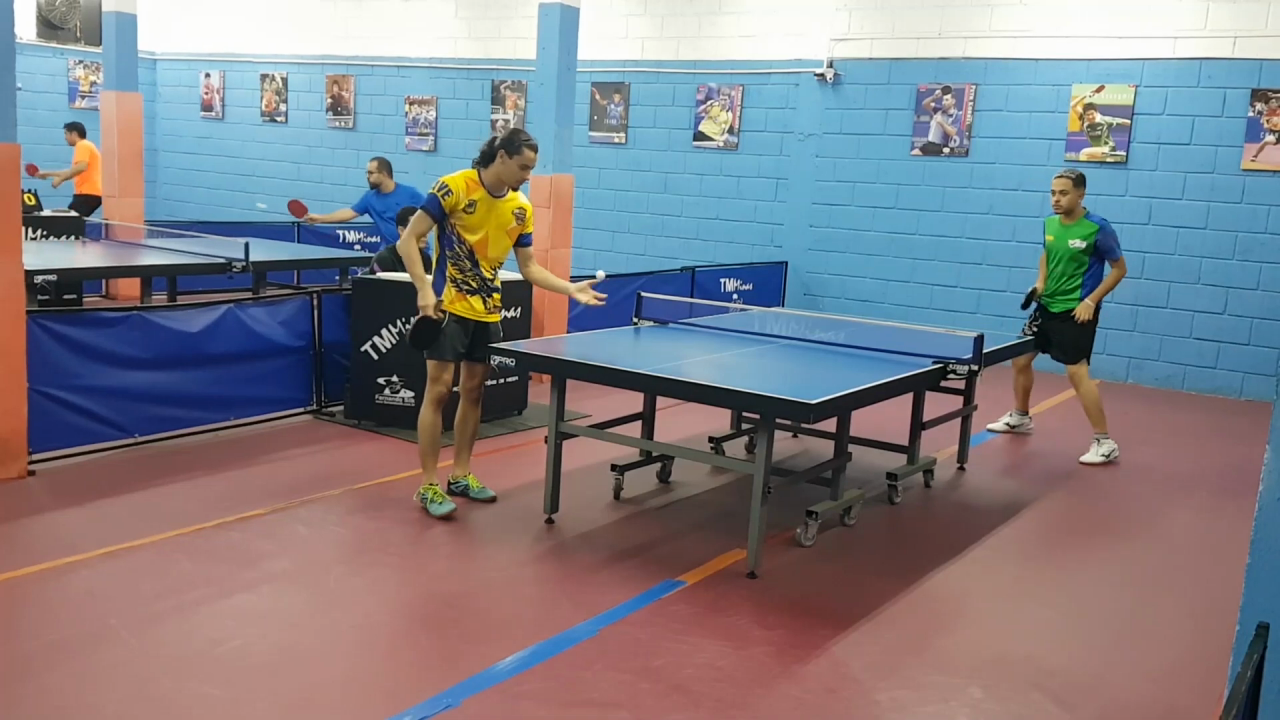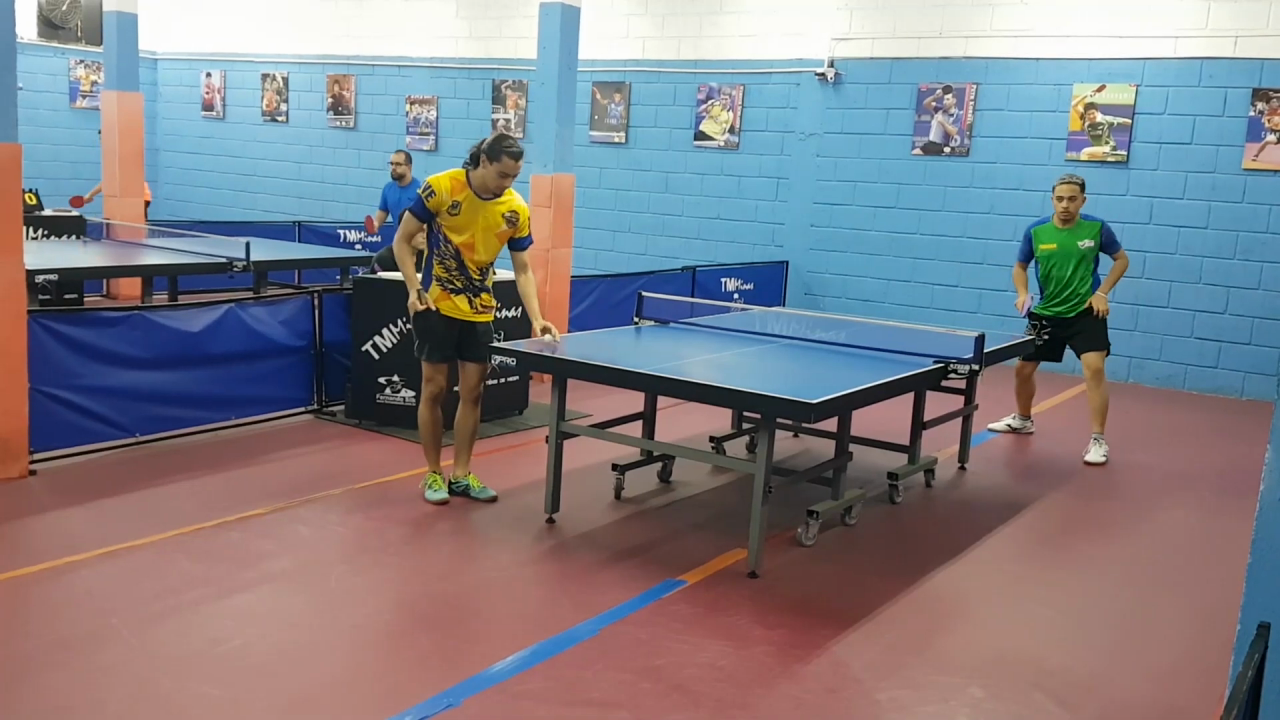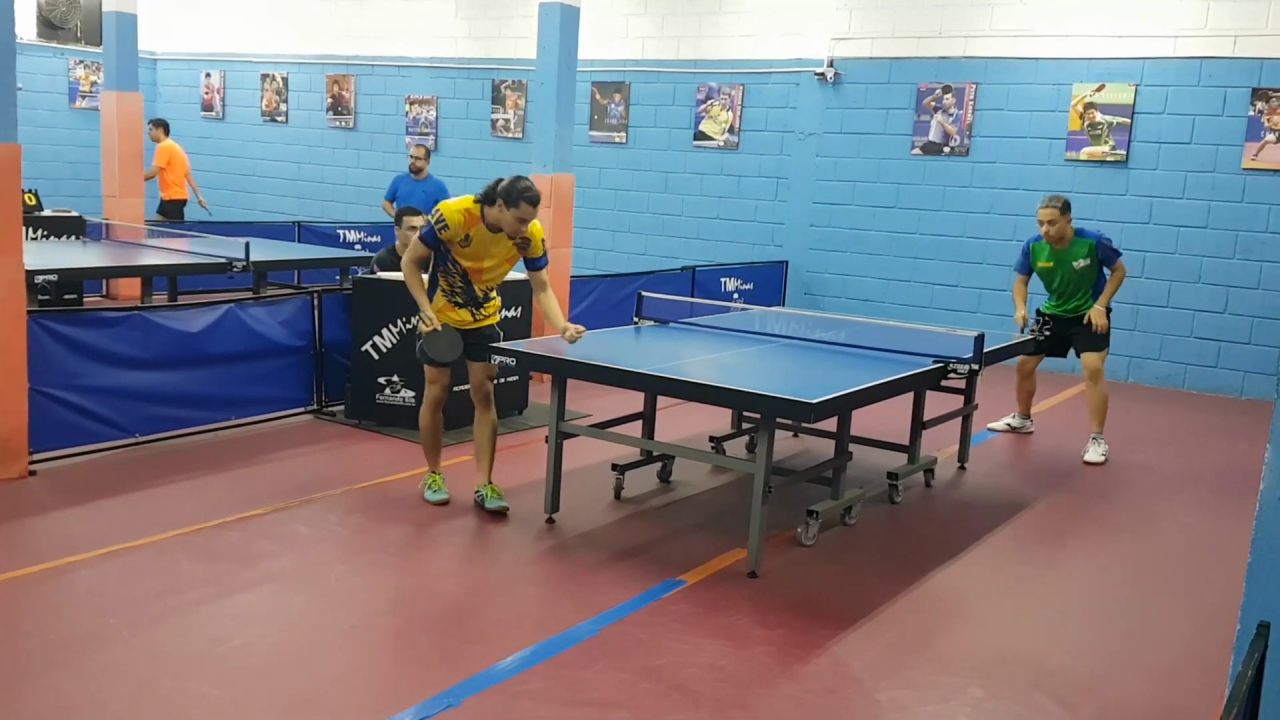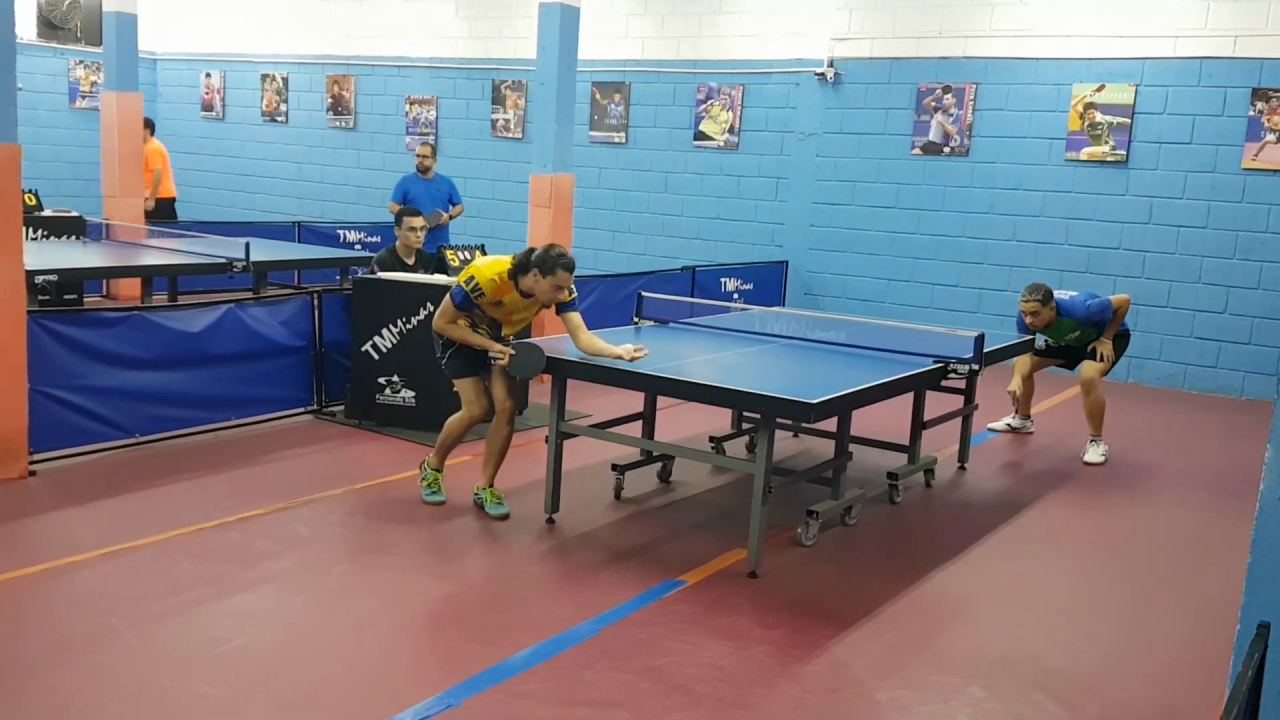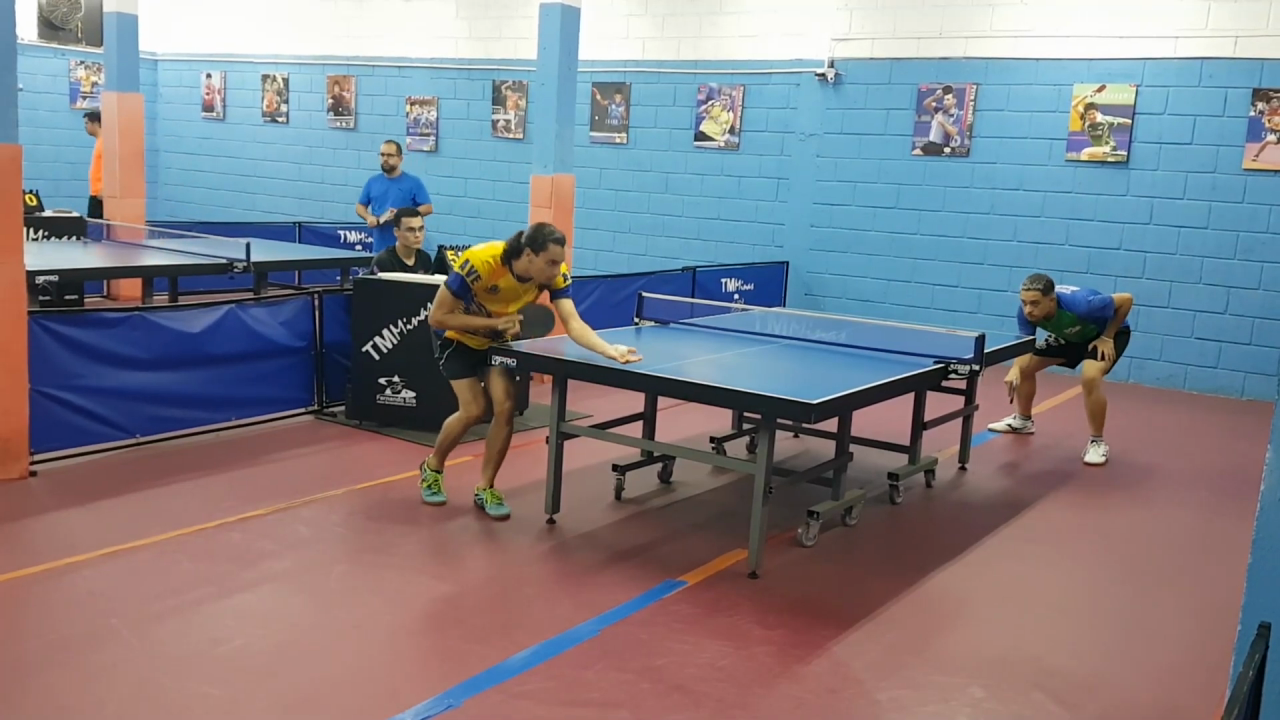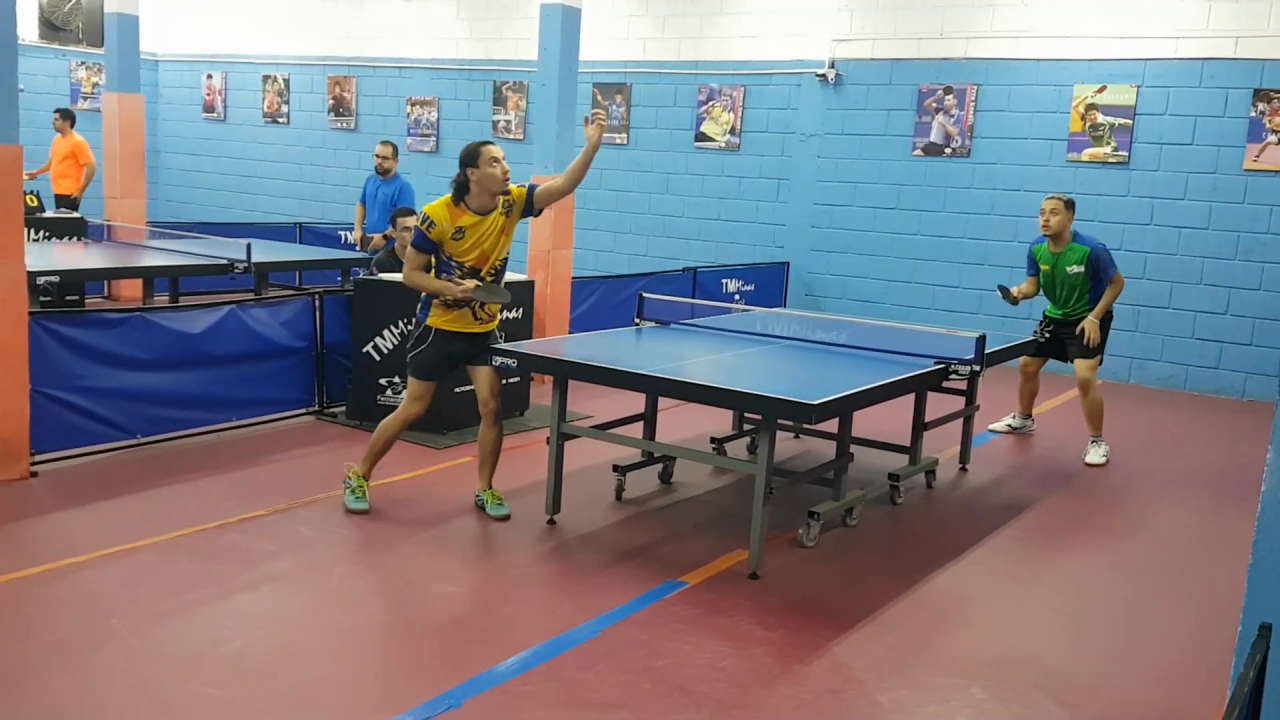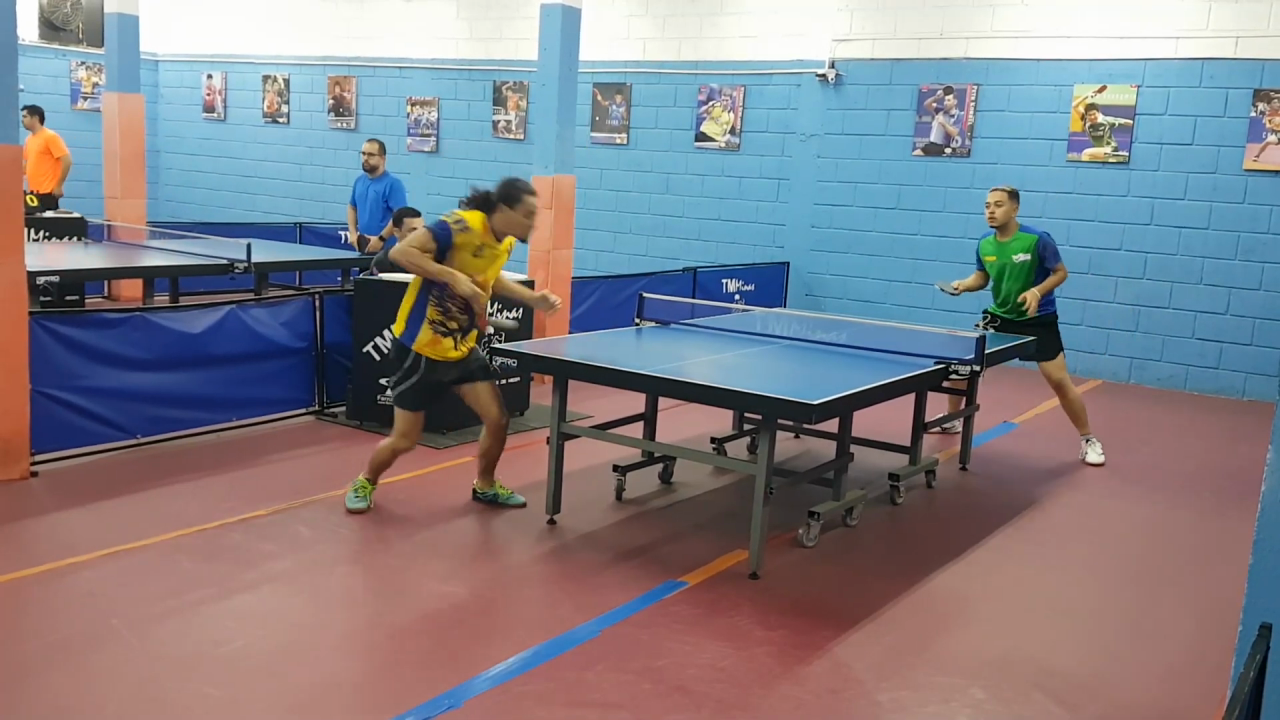
dt=0.7s
person 1, frame 1
left shoulder: (520, 207)
right shoulder: (453, 187)
left elbow: (529, 266)
right elbow: (408, 239)
left wrist: (570, 288)
right wrist: (424, 289)
left hip: (488, 311)
right hip: (447, 306)
left knee: (473, 391)
right knee: (438, 390)
left ankle: (460, 475)
right ankle: (429, 485)
person 1, frame 2
left shoulder: (516, 209)
right shoulder: (439, 187)
left elbow: (522, 270)
right elbow: (402, 241)
left wrist: (536, 318)
right wrist: (415, 288)
left hip: (479, 312)
right hip: (437, 308)
left knee: (472, 393)
right knee: (434, 390)
left ankle: (461, 475)
right ankle: (433, 474)
person 1, frame 3
left shoulder: (531, 234)
right shoulder: (451, 214)
left elbow: (542, 289)
right elbow: (410, 263)
left wrist: (561, 325)
right wrist: (426, 311)
left hip: (484, 318)
right hip: (442, 317)
left knee: (484, 395)
right knee: (436, 393)
left ankle: (484, 485)
right ankle: (433, 475)
person 1, frame 4
left shoulder: (561, 288)
right shoulder: (484, 277)
left elbow: (581, 336)
right elbow: (442, 322)
left wrist: (616, 351)
right wrist: (488, 345)
left hip: (498, 339)
right hip: (457, 335)
left knee: (505, 407)
right knee: (475, 409)
left ankle: (485, 487)
right ankle: (431, 467)
person 1, frame 5
left shoulder: (554, 273)
right shoulder: (479, 263)
left elbow: (573, 324)
right elbow: (437, 317)
left wrist: (610, 350)
right wrist: (495, 323)
left hip: (496, 339)
right hip: (456, 336)
left knee: (505, 408)
right knee: (473, 410)
left ankle: (485, 488)
right ankle: (431, 468)
person 1, frame 6
left shoulder: (512, 202)
right shoulder: (437, 216)
left elbow: (565, 185)
right elbow: (411, 274)
left wrist: (592, 144)
right wrist: (452, 288)
left hip: (484, 328)
right hip: (438, 327)
left knee: (492, 409)
right knee: (412, 409)
left ankle: (485, 491)
right ankle: (358, 476)
person 1, frame 7
left shoulder: (504, 241)
right shoulder: (462, 225)
right elbow: (400, 252)
left wrist: (531, 298)
right wrist: (454, 278)
left hip: (462, 349)
right hip: (420, 349)
left knee: (498, 419)
right knee: (405, 439)
left ankle: (485, 484)
right ankle: (365, 481)
person 2, frame 1
left shoulder: (1098, 228)
right shoulder: (1049, 223)
left elbow: (1119, 268)
left wrist: (1091, 301)
right wrist: (1040, 283)
left hip: (1075, 312)
right hip: (1046, 307)
left knee: (1076, 372)
right knee: (1020, 360)
left ankle: (1104, 441)
right ankle: (1020, 417)
person 2, frame 2
left shoulder: (1097, 227)
right shoulder: (1035, 231)
left elbow: (1122, 259)
right elbow: (1020, 267)
left wrist: (1103, 292)
right wrist: (1022, 294)
left hip: (1085, 312)
right hip: (1045, 314)
left knee: (1094, 369)
right knee: (1023, 368)
left ankle: (1098, 440)
right ankle: (1022, 420)
person 2, frame 3
left shoulder: (1094, 242)
right shoulder: (1033, 246)
left elbow: (1119, 270)
right elbow: (1021, 281)
left wrist: (1099, 305)
right wrist: (1020, 309)
left hip: (1088, 316)
right hip: (1053, 314)
left knee: (1093, 369)
right knee: (1024, 364)
left ankle: (1097, 440)
right ankle: (1022, 419)
person 2, frame 4
left shoulder: (1079, 311)
right shoulder: (1026, 317)
left elbow: (1124, 300)
right elbow: (1025, 354)
left wrist: (1106, 339)
right wrist: (1017, 379)
left hip: (1109, 335)
right hip: (1069, 338)
left knee: (1089, 376)
right knee: (1021, 367)
left ankle: (1096, 442)
right ankle: (1022, 420)
person 2, frame 5
left shoulder: (1080, 306)
right shoulder: (1026, 311)
left elbow: (1126, 299)
left wrist: (1107, 337)
right wrist: (1015, 369)
left hip: (1108, 333)
right hip: (1070, 335)
left knee: (1090, 376)
right knee: (1025, 368)
left ankle: (1097, 442)
right ankle: (1023, 420)
person 2, frame 6
left shoulder: (1092, 250)
right shoulder: (1037, 248)
left elbow: (1117, 283)
right elbow: (1033, 284)
left wrist: (1094, 317)
right wrist: (1020, 292)
left hip: (1088, 321)
right hip: (1054, 317)
left knee: (1085, 378)
right knee: (1027, 366)
left ankle: (1098, 442)
right ankle: (1023, 419)
person 2, frame 7
left shoulder: (1038, 239)
right shoulder: (984, 244)
left elbow: (1061, 272)
left wrist: (1036, 291)
right wrist: (963, 284)
left hip: (1037, 319)
right hip: (999, 316)
left knee: (1058, 379)
left ankle: (1088, 439)
right ankle: (952, 420)
